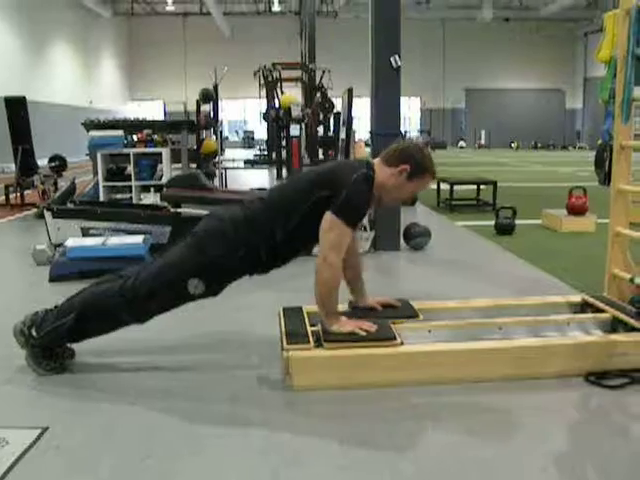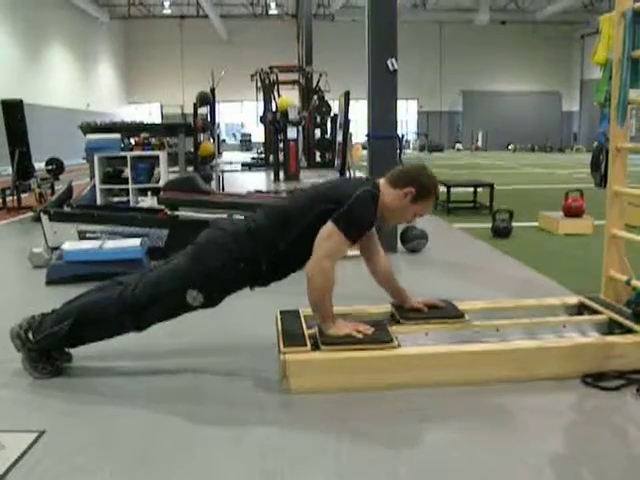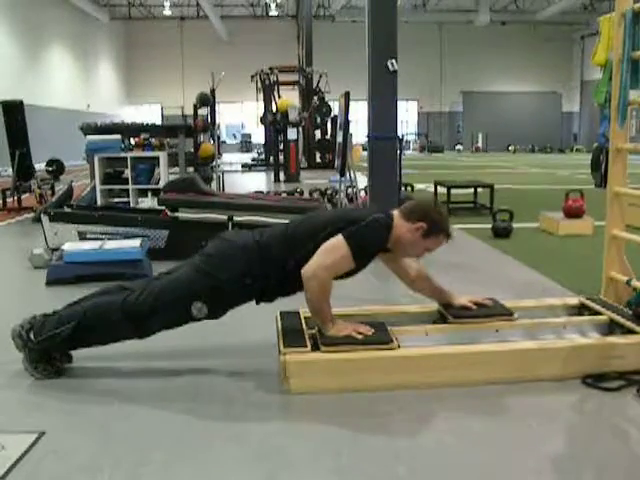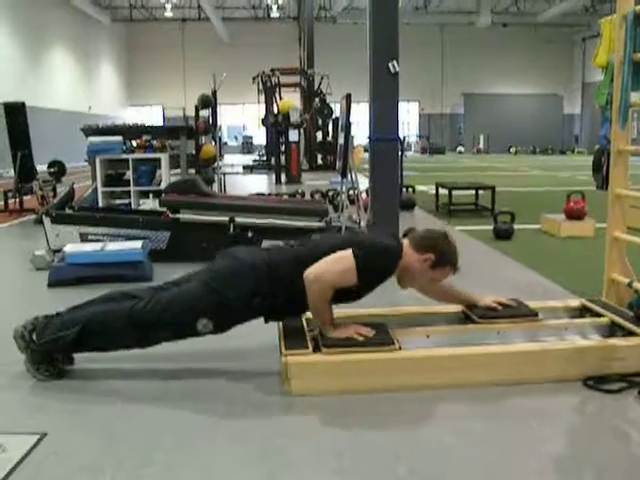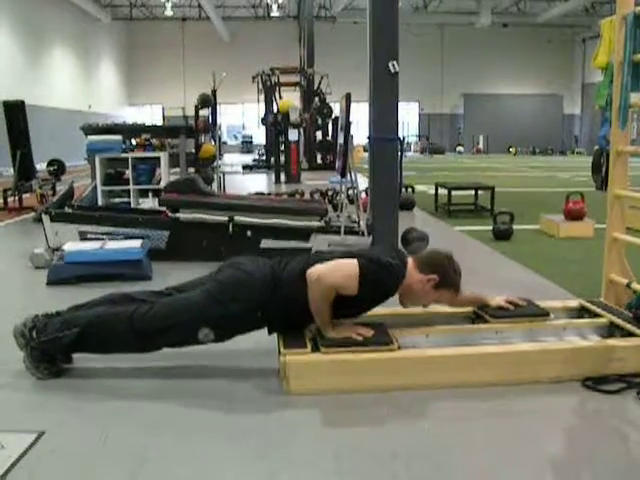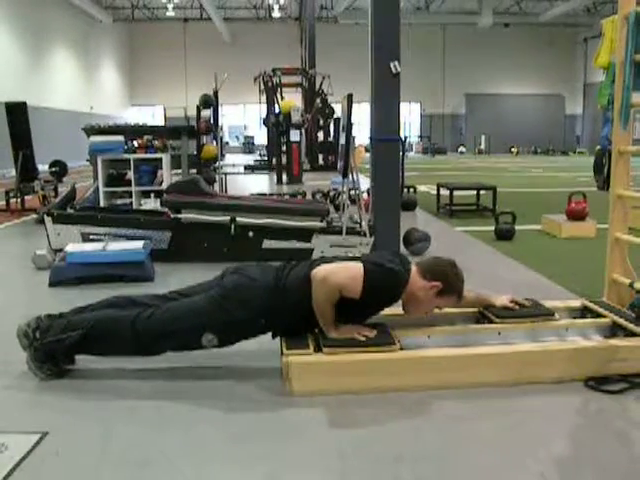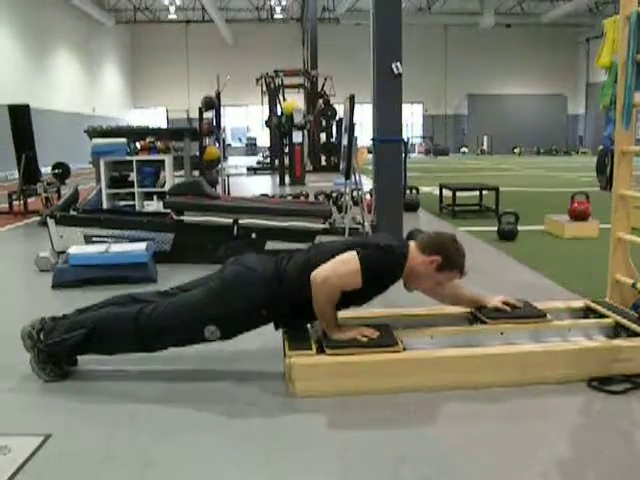
dt=0.4s
person 1, frame 1
left shoulder: (356, 178)
right shoulder: (357, 186)
left elbow: (347, 247)
right elbow: (329, 259)
left wrist: (361, 297)
right wrist: (331, 320)
left hip: (230, 232)
right hip: (229, 246)
left knee: (140, 286)
right knee: (138, 297)
left ankle: (47, 327)
right ankle: (40, 333)
person 1, frame 2
left shoulder: (364, 198)
right shoulder: (362, 202)
left elbow: (375, 257)
right elbow: (319, 267)
left wrist: (406, 301)
right wrist: (328, 324)
left hip: (231, 245)
right hip: (230, 259)
left knee: (137, 293)
right knee: (135, 305)
left ankle: (44, 330)
right ankle: (37, 336)
person 1, frame 3
left shoulder: (380, 225)
right shoulder: (375, 229)
left elbow: (410, 273)
right elbow: (314, 273)
left wrist: (451, 299)
right wrist: (329, 325)
left hip: (239, 254)
right hip: (236, 272)
left knee: (143, 298)
right knee: (141, 313)
left ankle: (48, 329)
right ankle: (40, 337)
person 1, frame 4
left shoulder: (390, 250)
right shoulder: (384, 255)
left elbow: (430, 286)
right elbow: (316, 277)
left wrist: (475, 300)
right wrist: (330, 328)
left hip: (247, 267)
right hip: (244, 288)
left knee: (150, 304)
right knee: (146, 322)
left ankle: (51, 329)
right ankle: (44, 339)
person 1, frame 5
left shoulder: (397, 263)
right shoulder: (386, 274)
left elbow: (441, 291)
right elbow: (318, 276)
left wrist: (487, 300)
right wrist: (329, 327)
left hip: (250, 277)
right hip: (248, 299)
left knee: (151, 308)
right knee: (146, 326)
left ankle: (51, 326)
right ankle: (44, 337)
person 1, frame 6
left shoulder: (400, 268)
right shoulder: (390, 280)
left elbow: (442, 291)
right elbow: (323, 276)
left wrist: (491, 299)
right wrist: (332, 328)
left hip: (255, 282)
right hip: (252, 305)
left knee: (155, 311)
right knee: (148, 330)
left ankle: (56, 327)
right ankle: (48, 337)
person 1, frame 7
left shoulder: (397, 252)
right shoulder: (389, 257)
left elbow: (440, 291)
right elbow: (324, 277)
left wrist: (484, 300)
right wrist: (333, 329)
left hip: (255, 274)
right hip: (254, 295)
left knee: (157, 307)
right knee: (151, 326)
left ankle: (57, 329)
right ankle: (52, 340)
